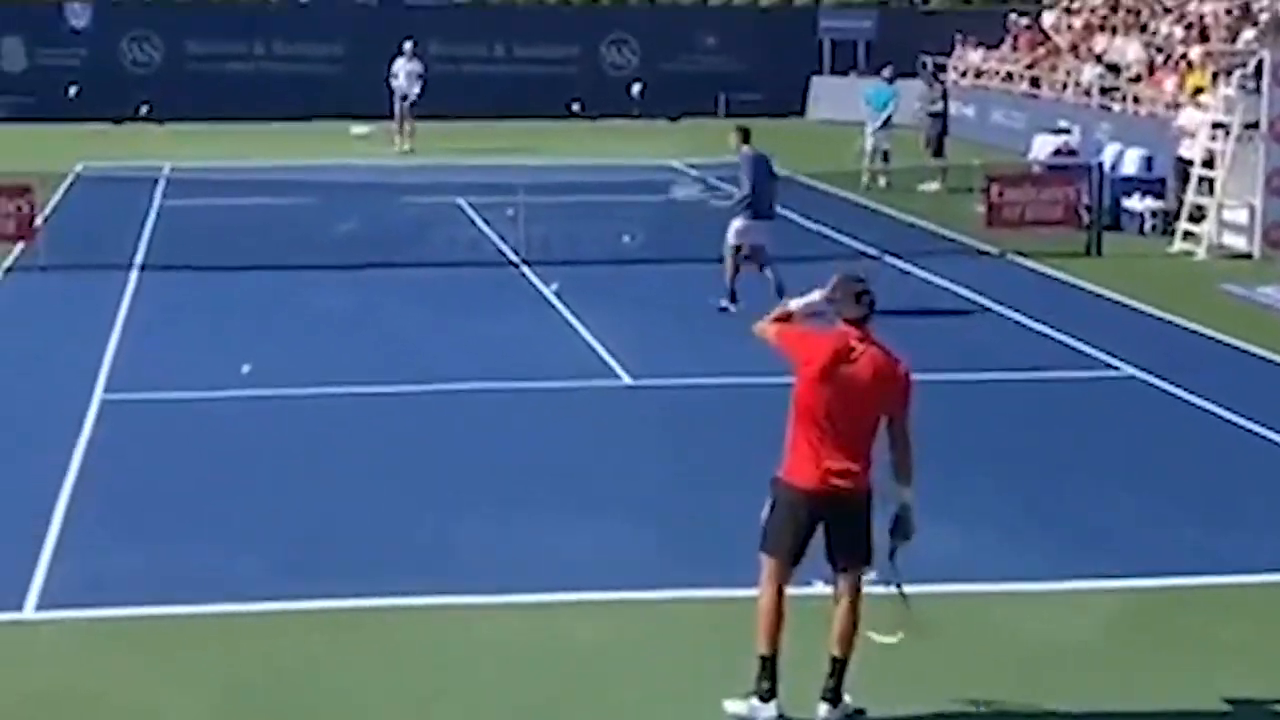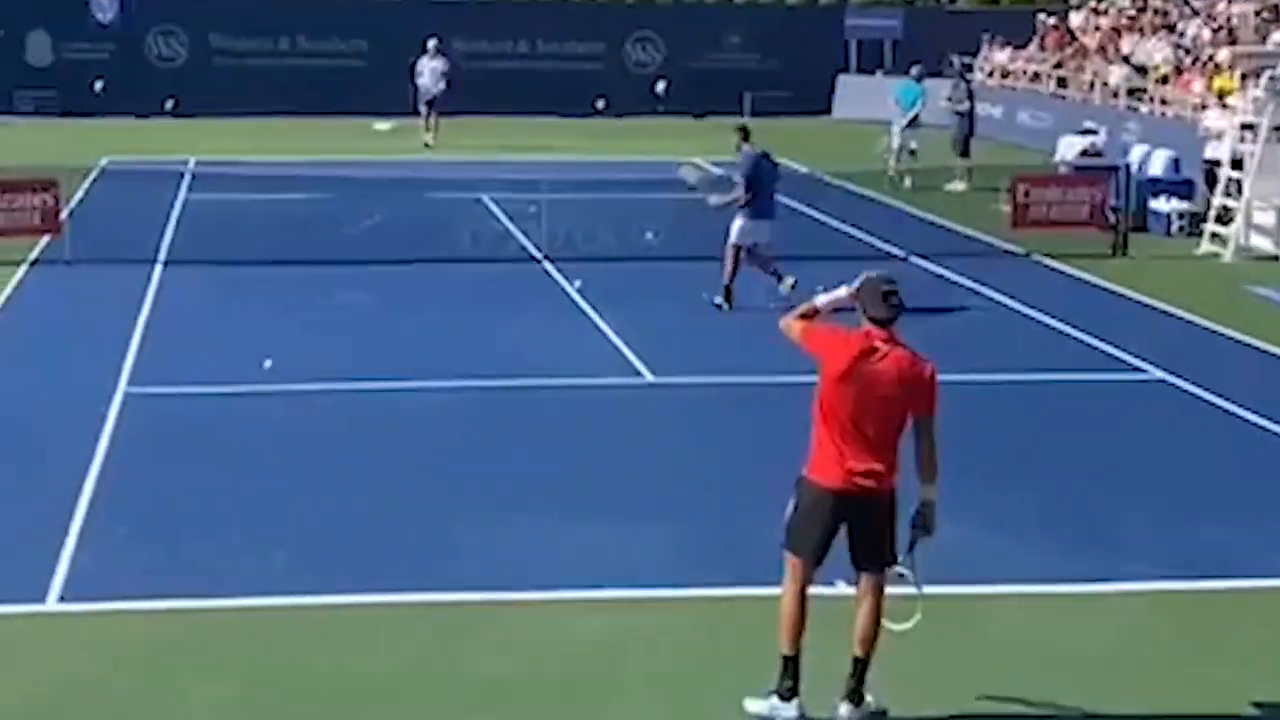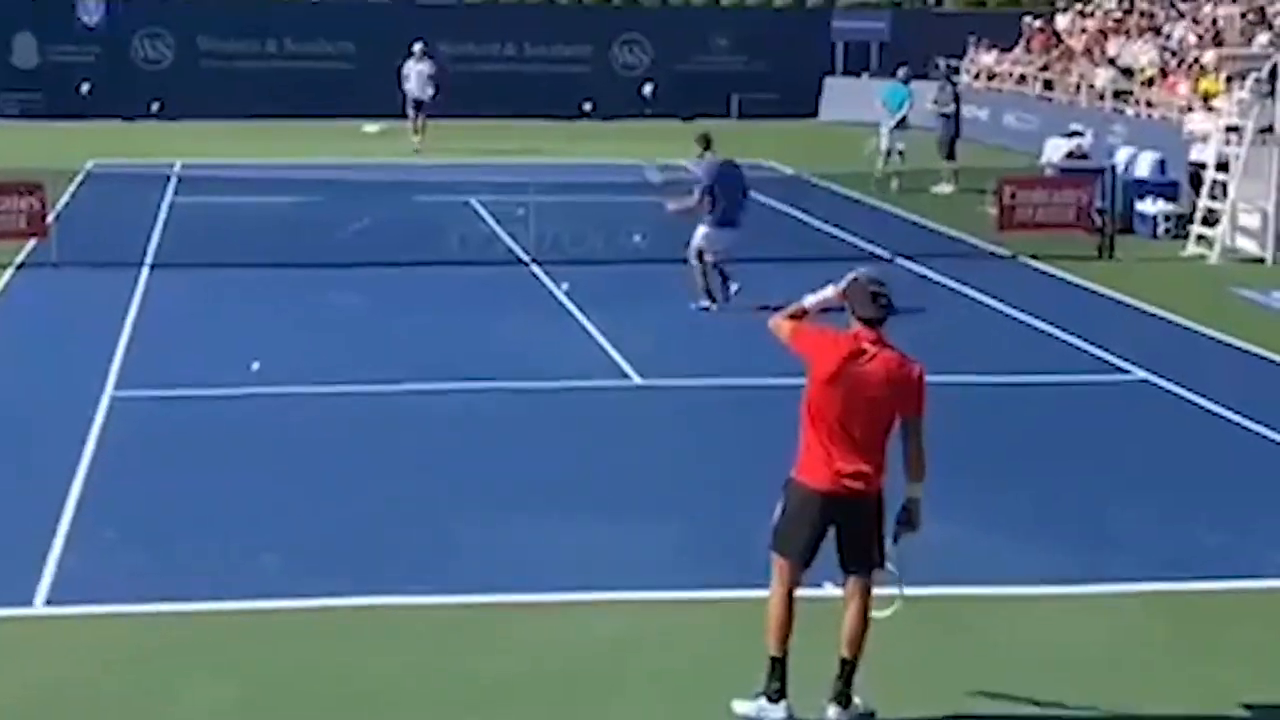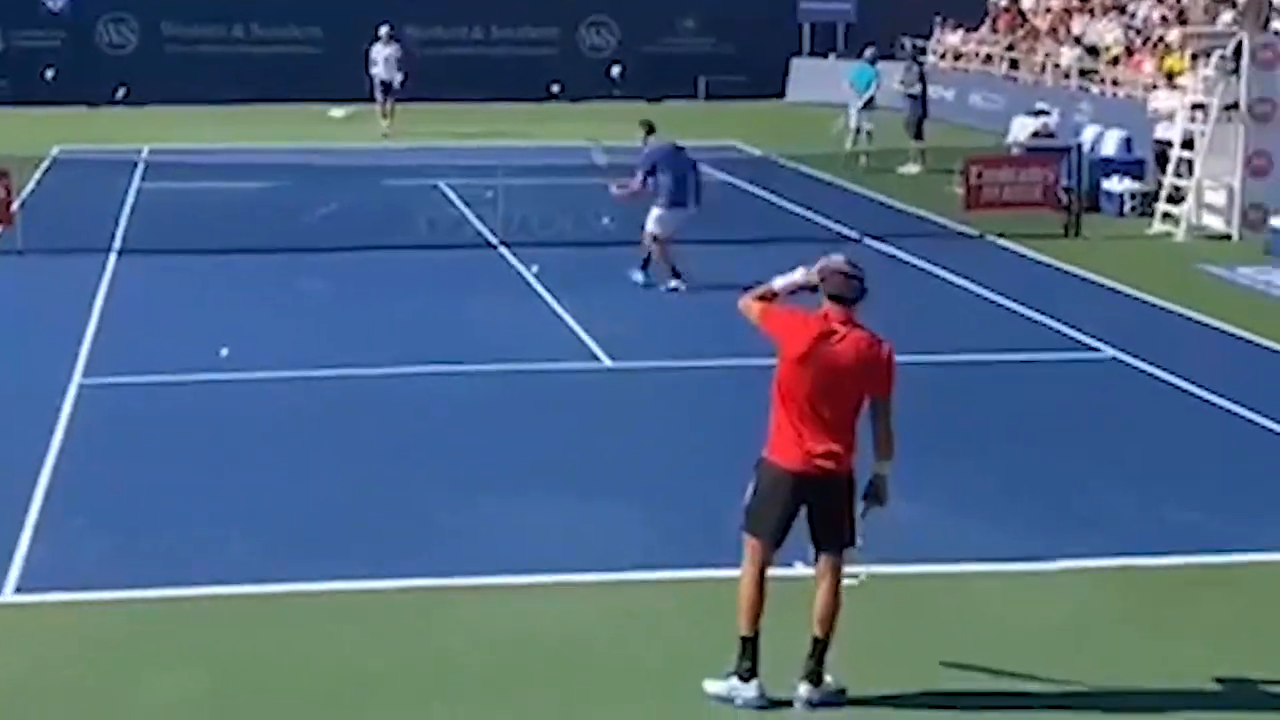
dt=0.1s
person 1, frame 1
left shoulder: (814, 346)
right shoulder: (892, 369)
left elbow: (763, 326)
right elbow: (900, 444)
left wrist: (813, 298)
right wrist: (905, 503)
left hip: (798, 485)
right hip: (852, 492)
left knee: (772, 583)
right knee: (847, 592)
person 1, frame 2
left shoulder: (838, 345)
right shoulder: (917, 370)
left elbow: (789, 322)
right elbow: (925, 443)
left wrist: (840, 295)
right wrist: (928, 501)
left hip: (823, 485)
right hip: (876, 493)
left knee: (795, 582)
right knee: (871, 591)
person 1, frame 3
left shoulder: (826, 346)
right shoulder: (905, 371)
left elbow: (778, 321)
right elbow: (912, 443)
left wrist: (828, 294)
right wrist: (914, 498)
left hip: (811, 486)
right hip: (864, 494)
left knee: (783, 584)
right knee: (858, 593)
person 1, frame 4
left shoulder: (797, 328)
right shoulder: (875, 351)
left elbow: (747, 302)
right elbow: (882, 423)
left wrist: (802, 276)
right wrist: (881, 476)
left hip: (782, 466)
right hip: (834, 473)
left knee: (754, 563)
right knee: (829, 572)
left ankle: (746, 676)
right ankle: (812, 679)
person 2, frame 1
left shoulder: (747, 160)
right shoulder: (762, 157)
left elbow: (747, 192)
right elbow: (772, 184)
left wrist: (727, 204)
left hip: (749, 216)
right hip: (766, 215)
left knee: (730, 254)
right knee: (757, 257)
left ankle: (730, 299)
right ankle: (782, 294)
person 2, frame 2
left shoulder: (746, 161)
right shoulder: (766, 157)
left elbow: (742, 194)
right elbow: (774, 183)
left wrist: (719, 200)
left hip: (750, 216)
right hip: (767, 216)
left knee: (731, 253)
right knee: (753, 252)
left ankle: (725, 298)
right ankle: (783, 280)
person 2, frame 3
left shoulder: (707, 170)
right shoulder: (732, 166)
left elbow: (696, 203)
right elbow: (745, 192)
left wrist: (674, 206)
right wrist: (735, 214)
left hip: (714, 223)
right hip: (733, 223)
left knee: (696, 257)
right knee: (709, 256)
left ankle: (708, 299)
right ankle: (728, 284)
person 2, frame 4
left shoulder: (649, 154)
right shoulder: (677, 149)
left elbow: (638, 187)
right elbow: (695, 172)
left wrist: (619, 191)
right wrist: (696, 200)
left hip: (667, 204)
right hip: (683, 203)
left knee: (652, 239)
right knee: (651, 236)
left ankle: (676, 279)
right ankle: (643, 270)
